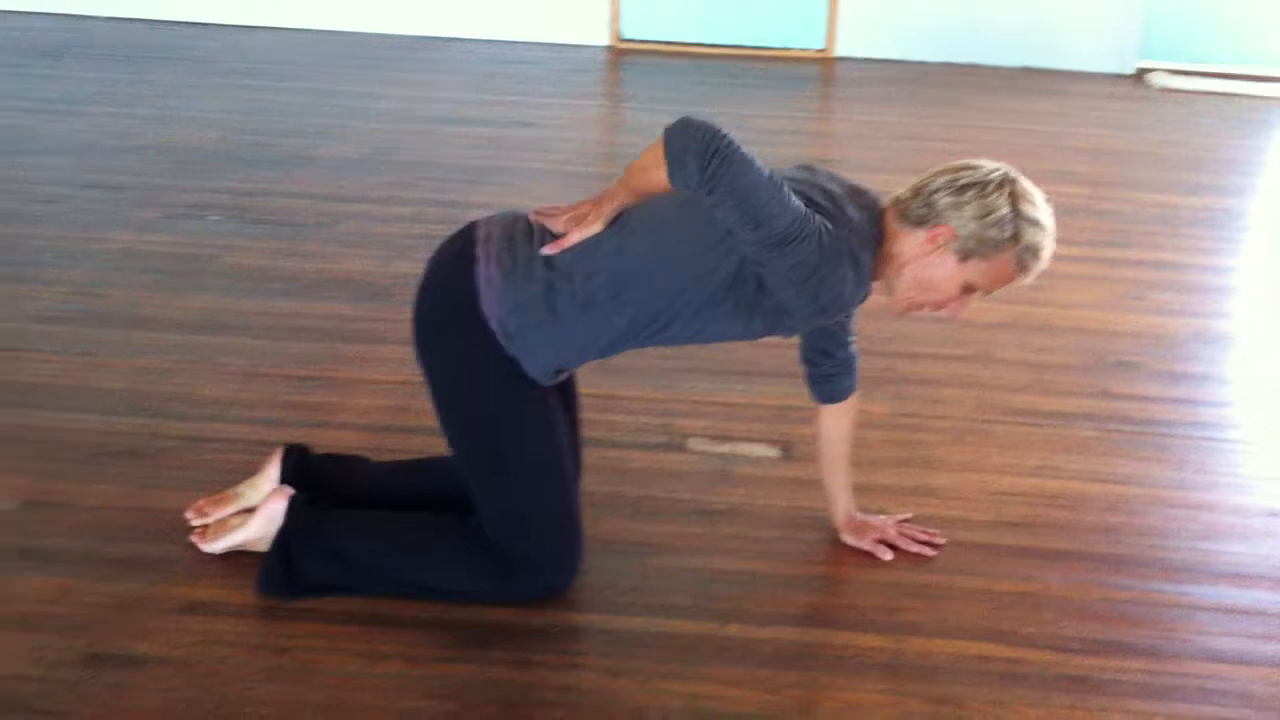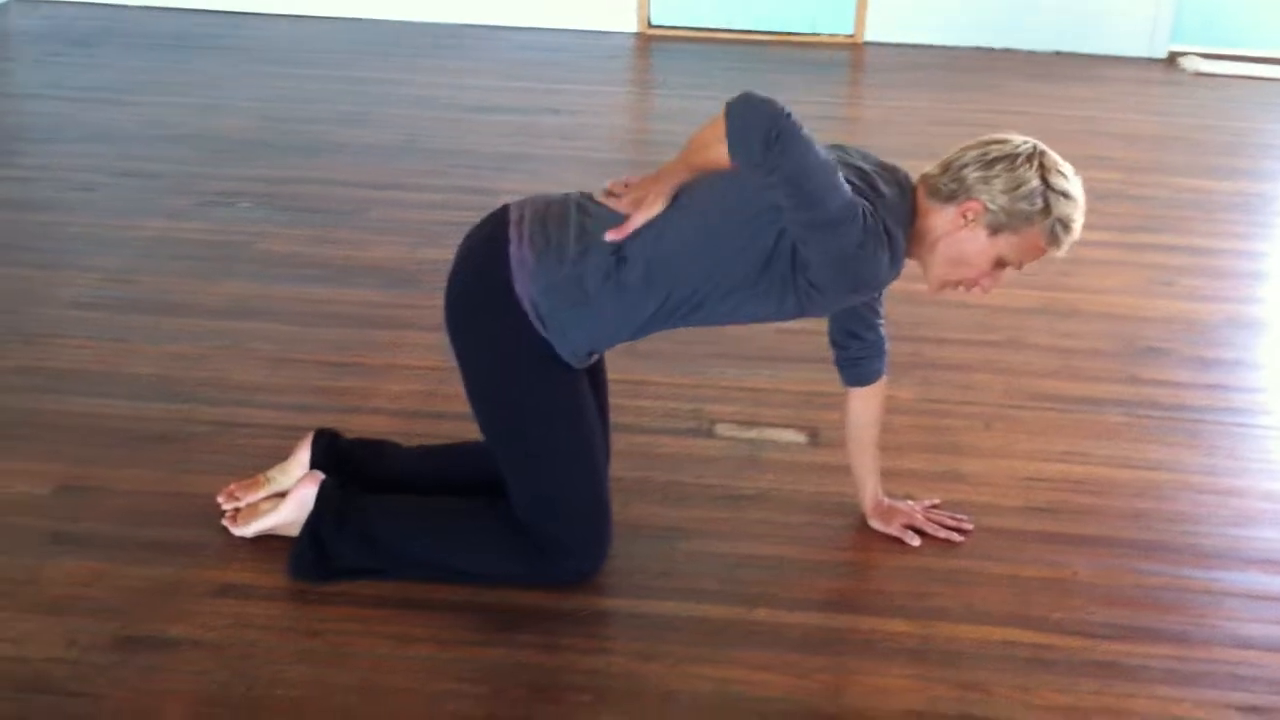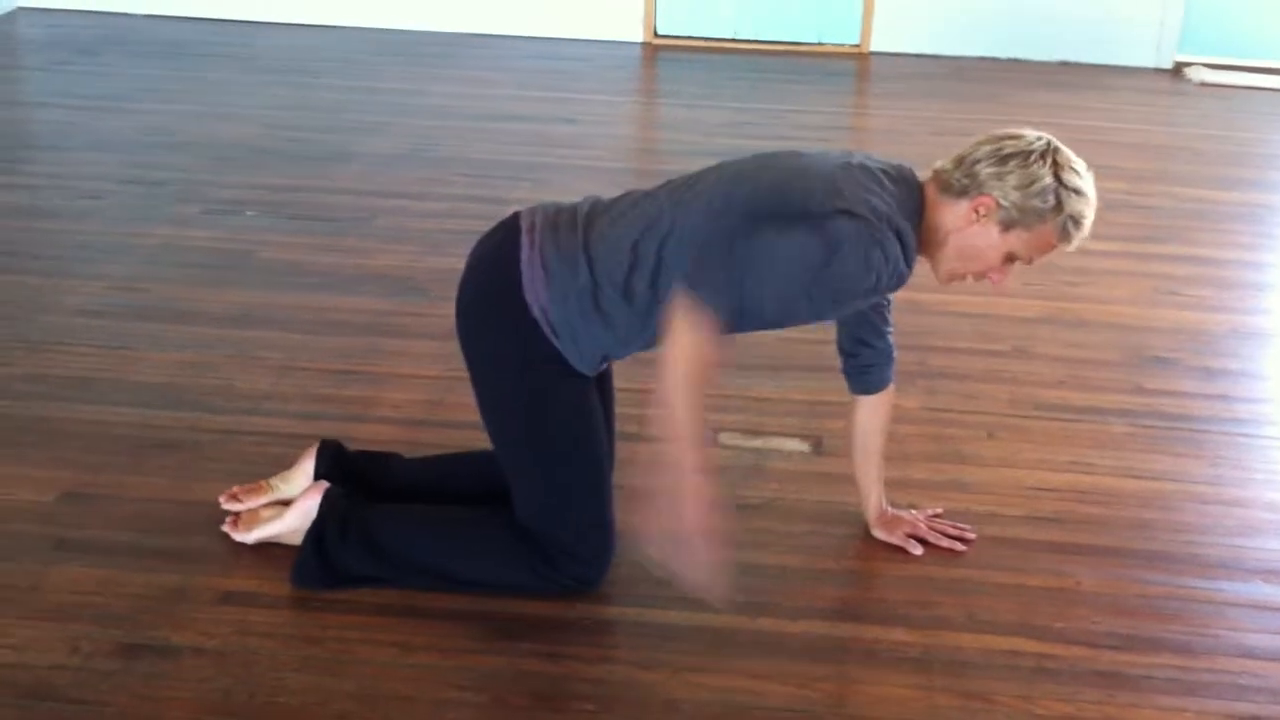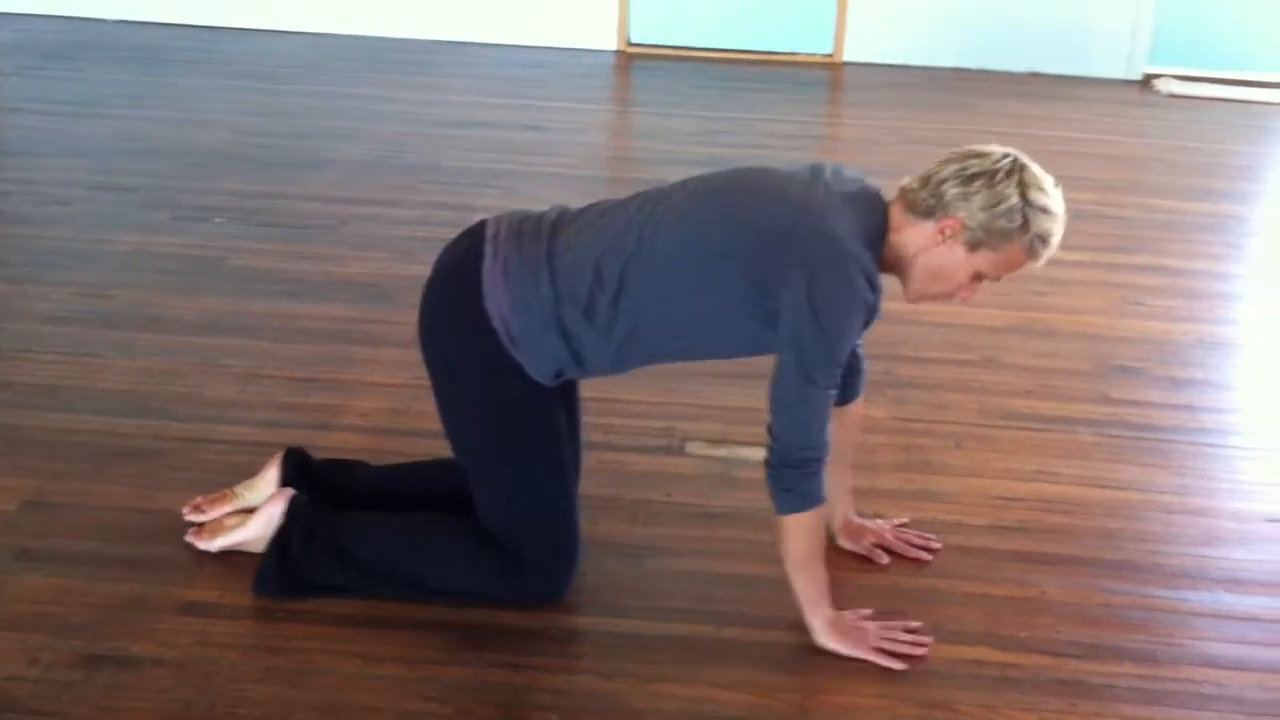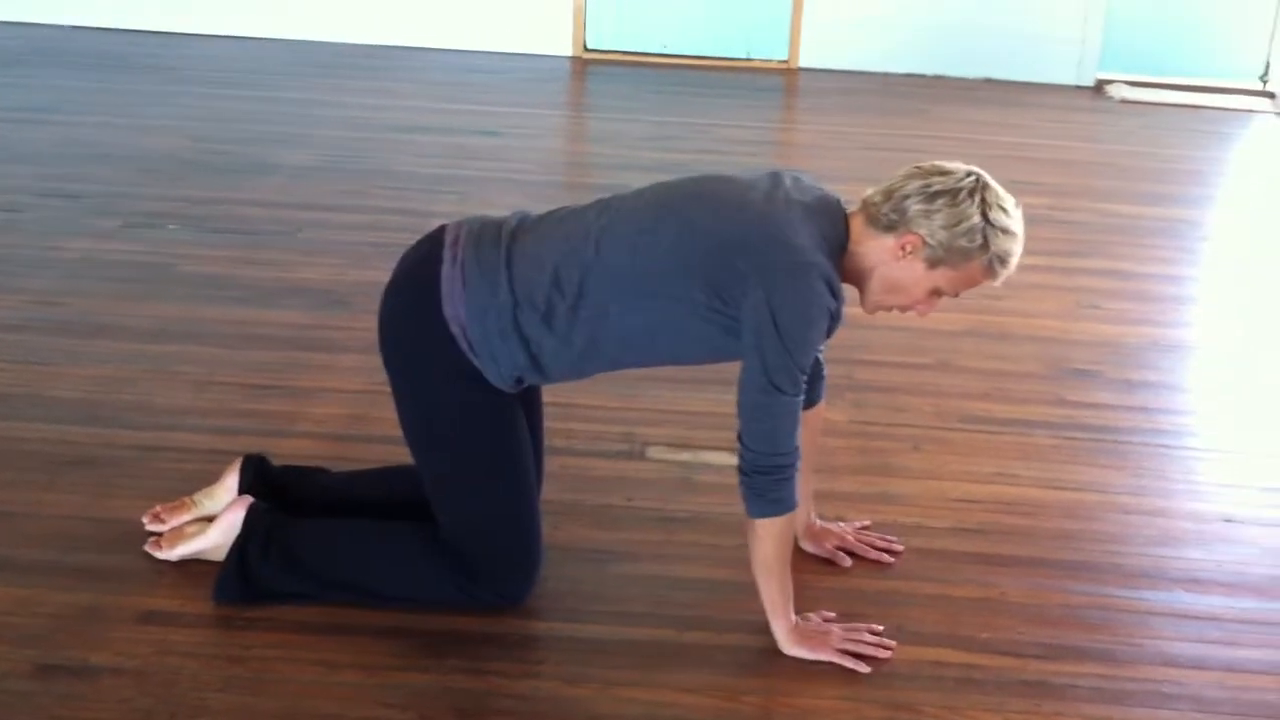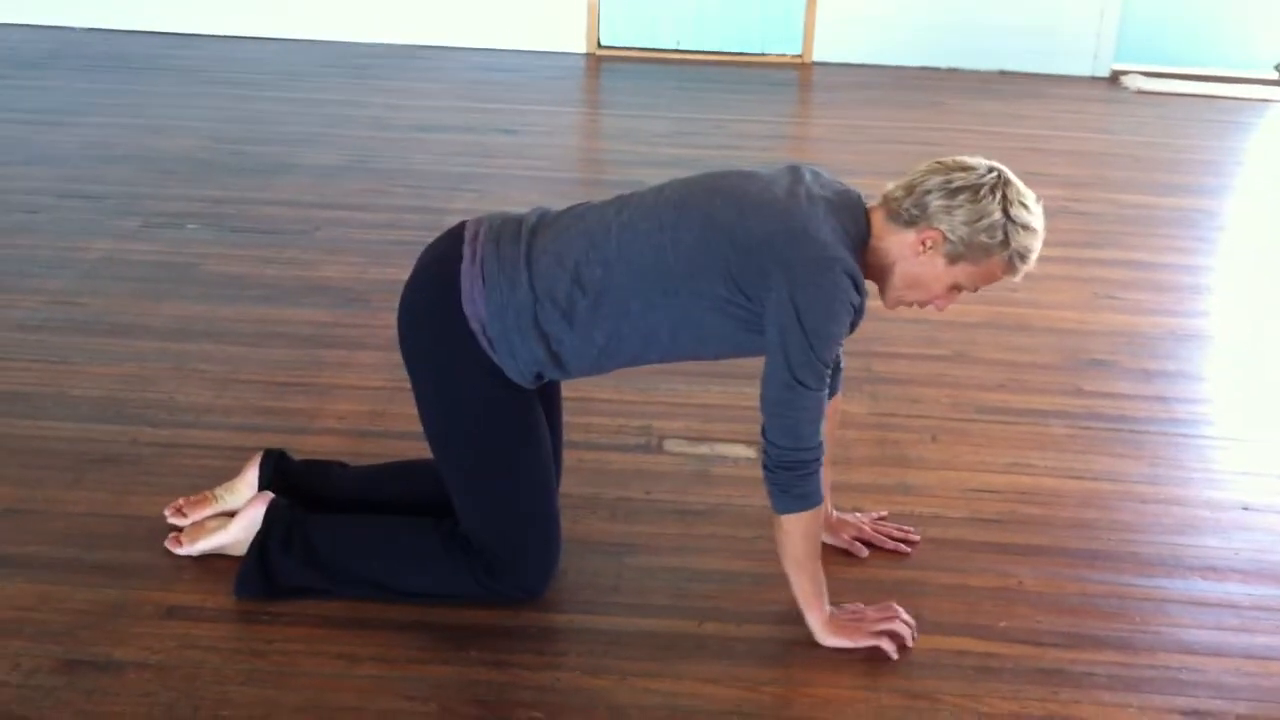
dt=0.3s
person 1, frame 1
left shoulder: (849, 225)
right shoulder: (826, 262)
left elbow: (831, 368)
right elbow: (695, 141)
left wrist: (846, 513)
right wrist: (610, 205)
left hip: (511, 302)
right hip: (482, 315)
left knee: (532, 488)
right knee: (538, 563)
left ankle: (300, 477)
right ankle: (289, 531)
person 1, frame 2
left shoulder: (876, 208)
right shoulder: (863, 241)
left elbow: (860, 352)
right elbow: (754, 117)
left wrist: (872, 499)
right wrist: (666, 186)
left hip: (546, 282)
right hip: (514, 298)
left knee: (559, 470)
right knee: (567, 548)
left ankle: (332, 463)
right ankle: (322, 517)
person 1, frame 3
left shoulder: (886, 203)
right shoulder: (872, 243)
left elbow: (868, 356)
right elbow: (708, 274)
left wrist: (877, 507)
right wrist: (683, 465)
left hip: (559, 284)
right hip: (528, 304)
left knee: (562, 481)
right knee: (572, 555)
left ankle: (336, 471)
right ankle: (326, 524)
person 1, frame 4
left shoulder: (851, 208)
right shoulder: (837, 266)
left elbow: (840, 375)
right elbow: (793, 457)
left wrist: (843, 517)
right wrist: (822, 619)
left hip: (517, 289)
right hip: (487, 317)
left knee: (527, 493)
right knee: (536, 565)
left ankle: (300, 479)
right ankle: (290, 531)
person 1, frame 5
left shoulder: (815, 217)
right shoulder: (799, 275)
left elbow: (802, 379)
right elbow: (767, 459)
left wrist: (808, 522)
right wrist: (785, 625)
left hip: (475, 292)
right hip: (446, 323)
left knee: (489, 498)
right knee: (498, 571)
left ankle: (260, 487)
right ankle: (251, 539)
person 1, frame 6
left shoulder: (832, 212)
right shoulder: (822, 273)
left elbow: (818, 376)
right elbow: (790, 458)
left wrist: (825, 515)
right wrist: (822, 618)
left hip: (495, 287)
right hip: (465, 320)
left knee: (506, 493)
right knee: (515, 565)
left ankle: (277, 482)
right ankle: (269, 535)
